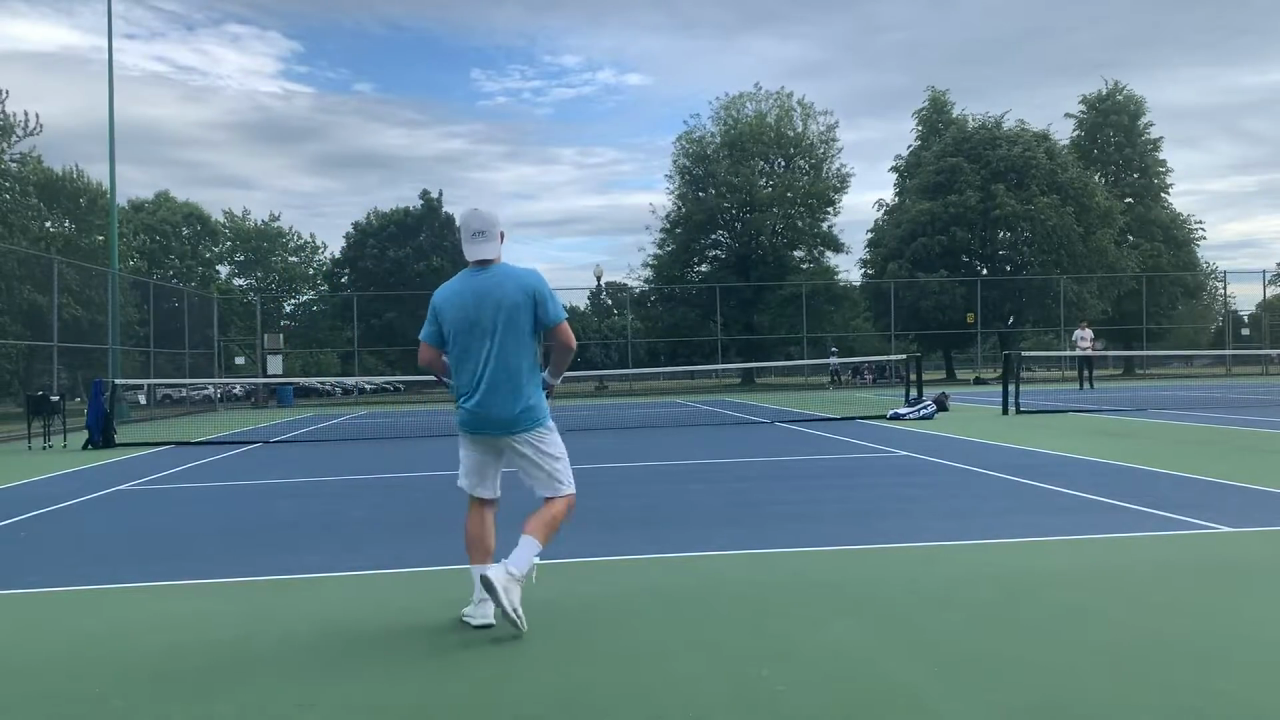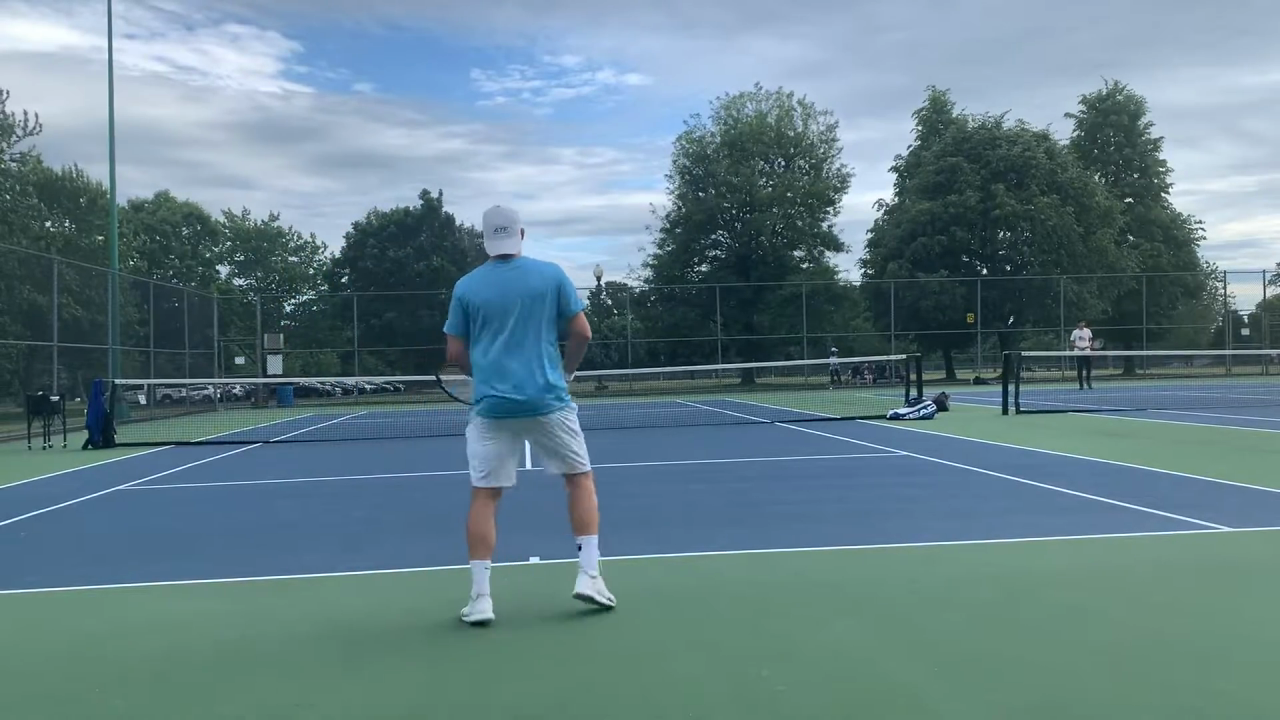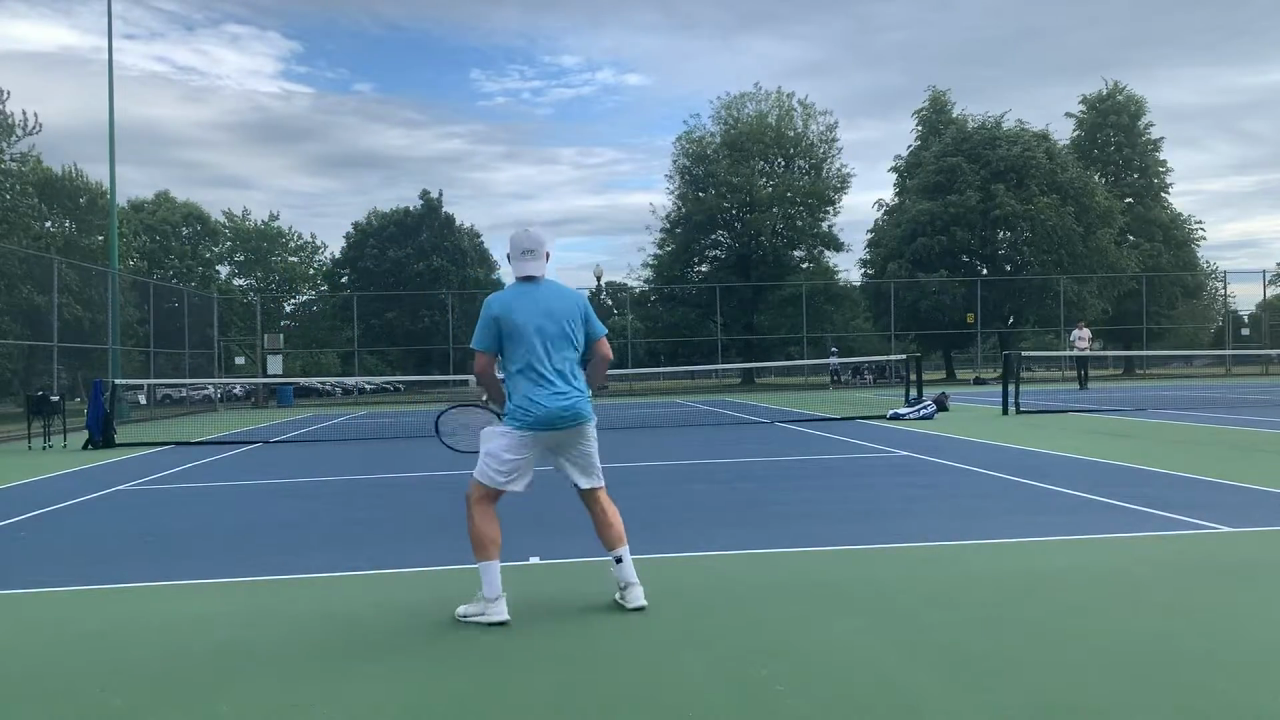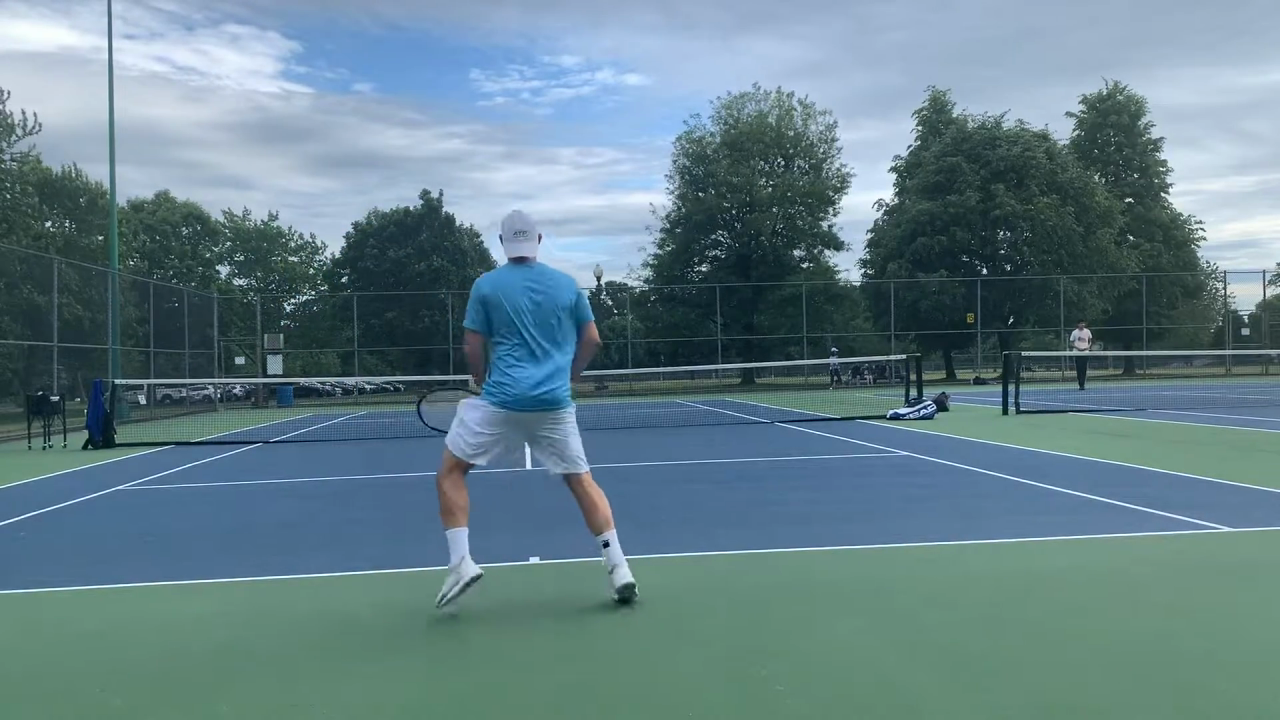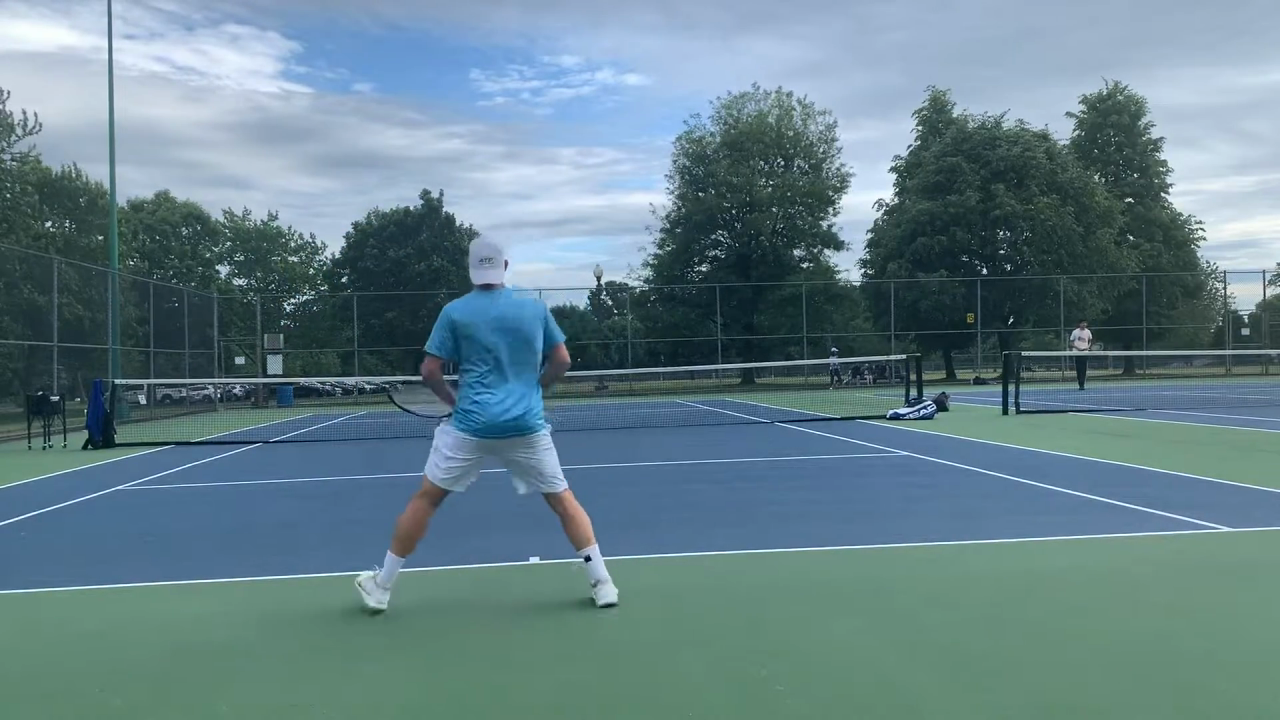
dt=0.2s
person 1, frame 1
left shoulder: (444, 295)
right shoulder: (529, 281)
left elbow: (427, 360)
right elbow: (566, 343)
right wrist: (551, 378)
left hip: (473, 418)
right hip: (526, 416)
left knee: (480, 503)
right knee: (560, 498)
left ankle: (482, 601)
right ankle: (508, 573)
person 1, frame 2
left shoulder: (466, 286)
right shoulder: (551, 274)
left elbow: (455, 354)
right elbow: (581, 332)
right wrist: (565, 370)
left hip: (492, 406)
right hip: (547, 399)
left knee: (484, 497)
right knee: (580, 479)
left ankle: (480, 598)
right ankle: (589, 576)
person 1, frame 3
left shoulder: (496, 304)
right shoulder: (575, 299)
left elbow: (482, 367)
right elbow: (604, 356)
left wrist: (502, 402)
left hip: (524, 420)
right hip: (575, 415)
left knee: (479, 499)
right knee: (596, 496)
left ankle: (491, 599)
right ankle: (630, 586)
person 1, frame 4
left shoulder: (486, 285)
right shoulder: (567, 284)
left elbow: (473, 349)
right elbow: (592, 341)
left hip: (502, 400)
right hip: (554, 401)
left knee: (450, 472)
right knee: (582, 482)
left ankle: (460, 562)
right ankle: (618, 567)
person 1, frame 5
left shoulder: (454, 312)
right shoulder: (535, 308)
left elbow: (430, 371)
right elbow: (561, 362)
left wrist: (452, 401)
left hip: (472, 425)
right hip: (526, 424)
left knee: (425, 499)
right knee: (562, 498)
left ankle: (381, 585)
right ankle: (602, 583)
